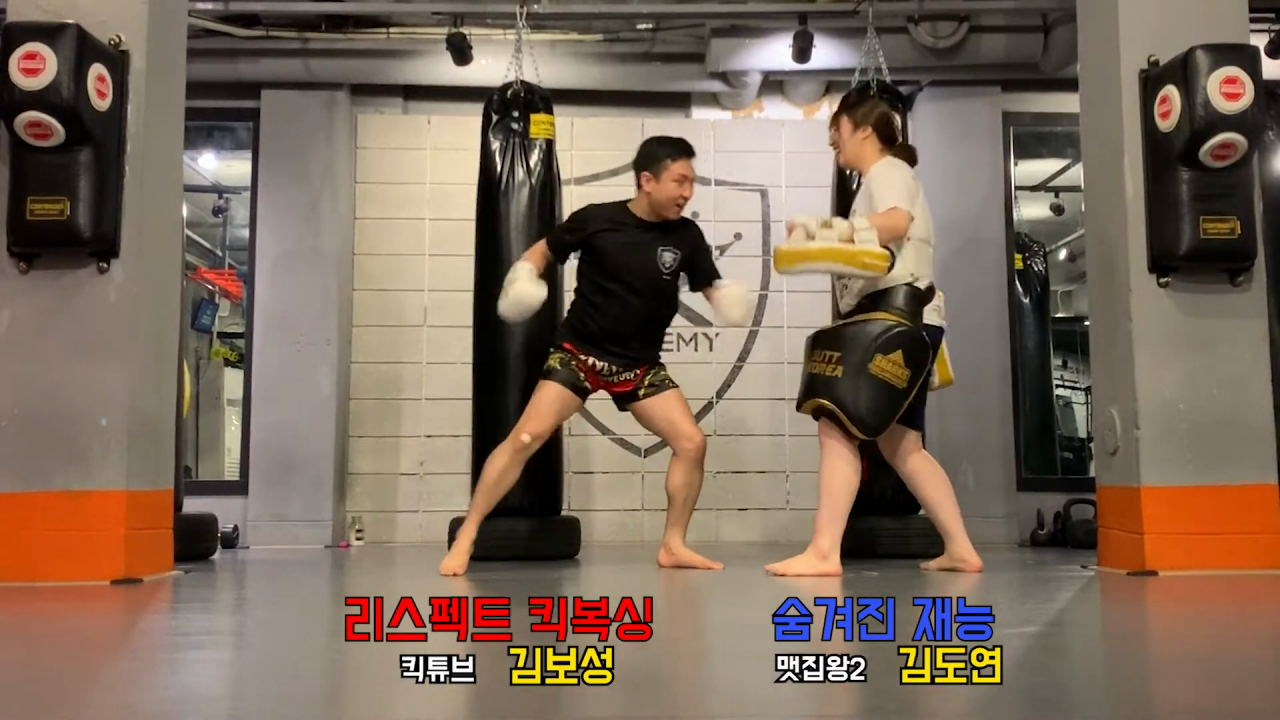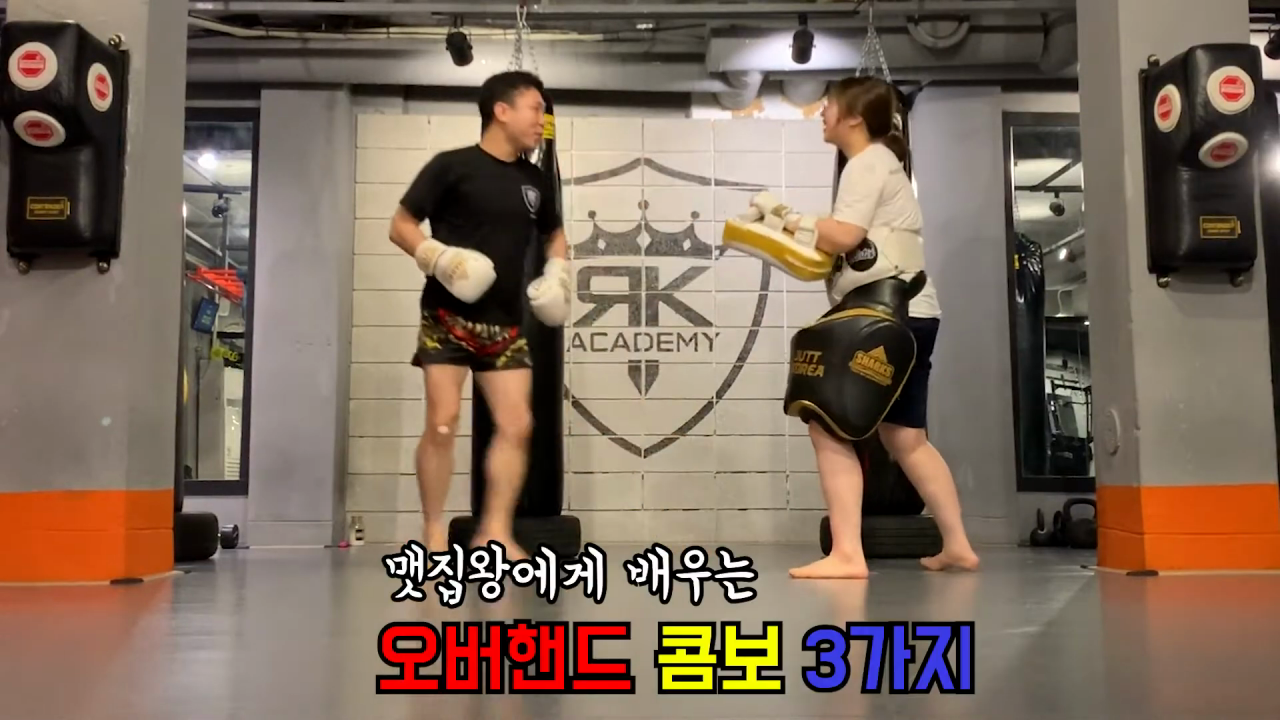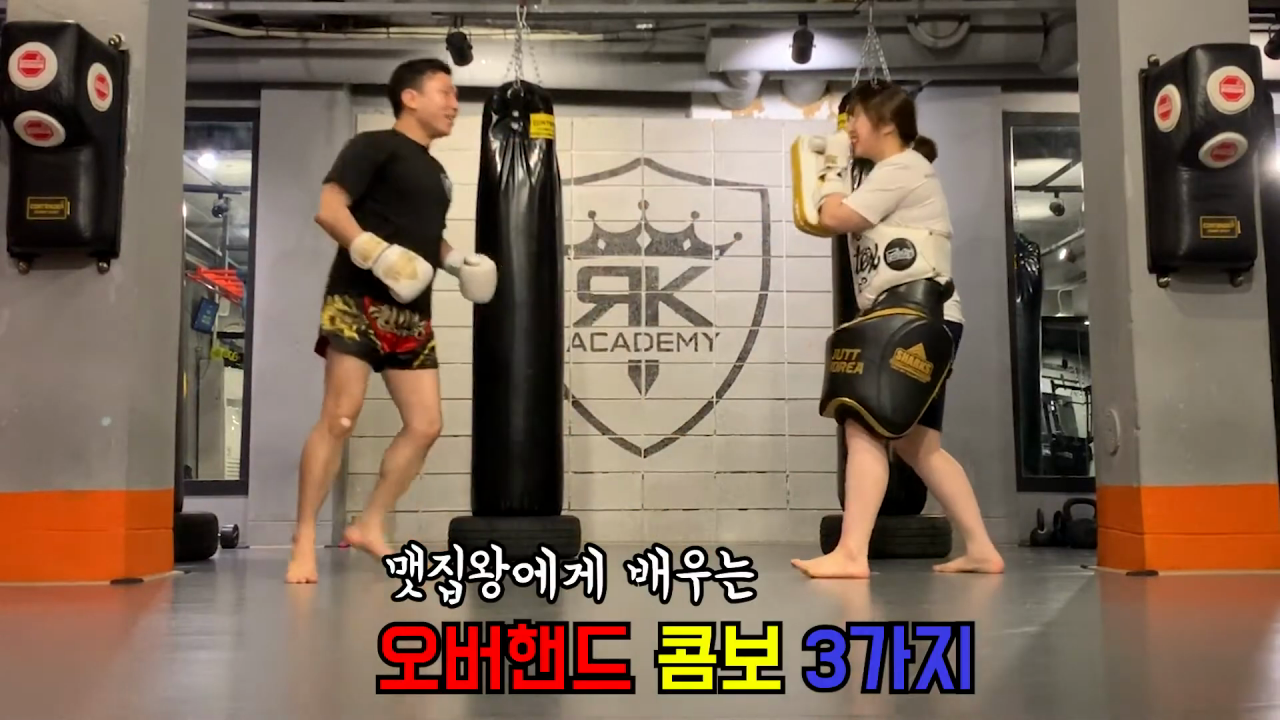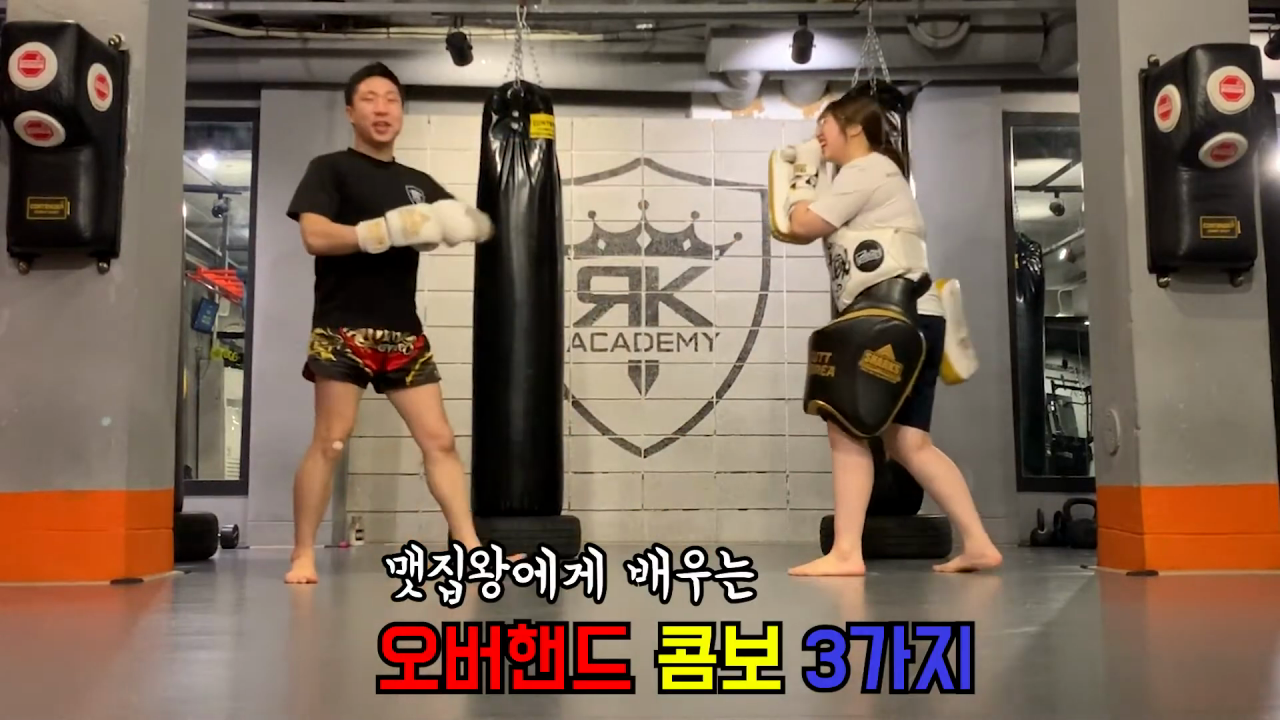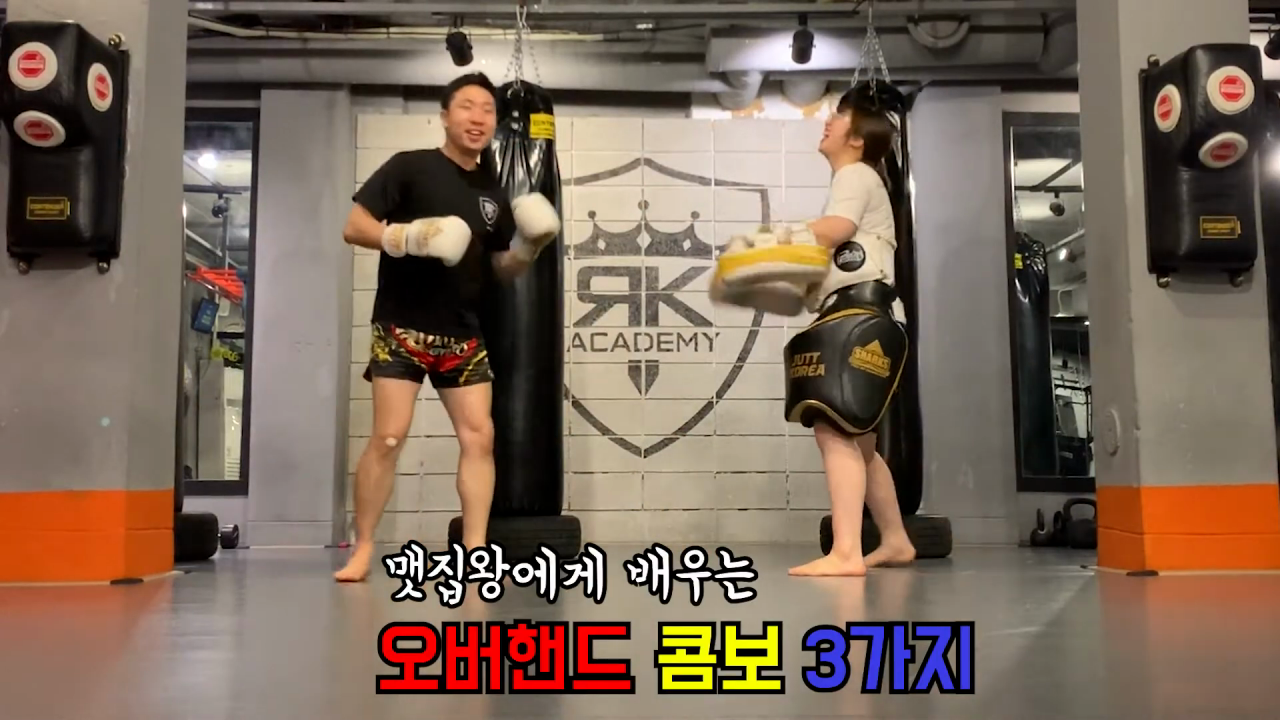
dt=0.5s
person 1, frame 1
left shoulder: (687, 236)
right shoulder: (595, 220)
left elbow: (715, 292)
right elbow: (542, 251)
left wrist: (733, 299)
right wrist: (522, 277)
left hip: (640, 365)
right hip: (578, 353)
left knee: (692, 442)
right knee: (525, 437)
left ankle: (673, 545)
right ankle: (465, 538)
person 1, frame 2
left shoulder: (534, 180)
right shoulder: (452, 166)
left elbow: (555, 235)
right elbow: (399, 227)
left wrist: (556, 274)
right wrist: (441, 260)
left hip: (505, 323)
right hip: (448, 316)
left knee: (515, 426)
right knee: (442, 425)
left ankle: (496, 530)
right ankle: (433, 535)
person 1, frame 3
left shoulder: (434, 169)
right shoulder: (374, 146)
right elbow: (328, 210)
left wrist: (459, 261)
right wrist: (381, 255)
left hip: (412, 315)
right hip: (359, 303)
left knee: (425, 426)
right knee: (339, 418)
left ankle: (369, 525)
right ankle: (304, 542)
person 1, frame 4
left shoulder: (416, 182)
right shoulder: (329, 169)
left elbow: (472, 221)
right elbow: (315, 236)
left wrist: (464, 224)
right wrist: (389, 230)
left hip: (404, 333)
right hip: (343, 329)
left knee: (439, 440)
right knee: (331, 442)
left ankle: (471, 551)
right ankle: (303, 555)
person 1, frame 5
left shoulder: (493, 194)
right shoulder: (410, 167)
left elbow: (506, 268)
right elbow: (354, 226)
left wrist: (531, 241)
right wrist: (409, 235)
left hip: (461, 335)
right hip: (400, 328)
left knee: (479, 438)
right knee: (388, 436)
left ankle: (475, 553)
right ankle: (363, 549)
person 2, frame 1
left shoulder: (889, 171)
right shoulder: (878, 180)
left elbow: (894, 224)
left knee: (838, 427)
right knee: (902, 445)
left ankle: (824, 551)
right ankle: (960, 548)
person 2, frame 2
left shoulder: (867, 165)
right shoulder: (877, 162)
left elbow: (843, 236)
left wrist: (786, 220)
right hip: (901, 317)
left knee: (829, 427)
right knee: (905, 439)
left ankle: (846, 555)
right ankle: (956, 546)
person 2, frame 3
left shoulder: (902, 171)
right shoulder: (900, 174)
left elbow: (835, 217)
left wrist: (832, 168)
left knee: (864, 429)
right knee: (916, 442)
left ankle: (851, 553)
right ankle: (981, 549)
person 2, frame 4
left shoulder: (863, 172)
right shoulder: (879, 176)
left elbow: (802, 225)
right hip: (910, 319)
left knee: (848, 430)
right knee: (909, 441)
left ankle: (846, 553)
right ankle: (976, 543)
person 2, frame 5
left shoulder: (857, 176)
right shoulder: (854, 183)
left elbow: (831, 232)
right elbow: (825, 266)
left knee: (836, 432)
right knee: (852, 437)
left ankle: (846, 553)
right ankle: (896, 540)
